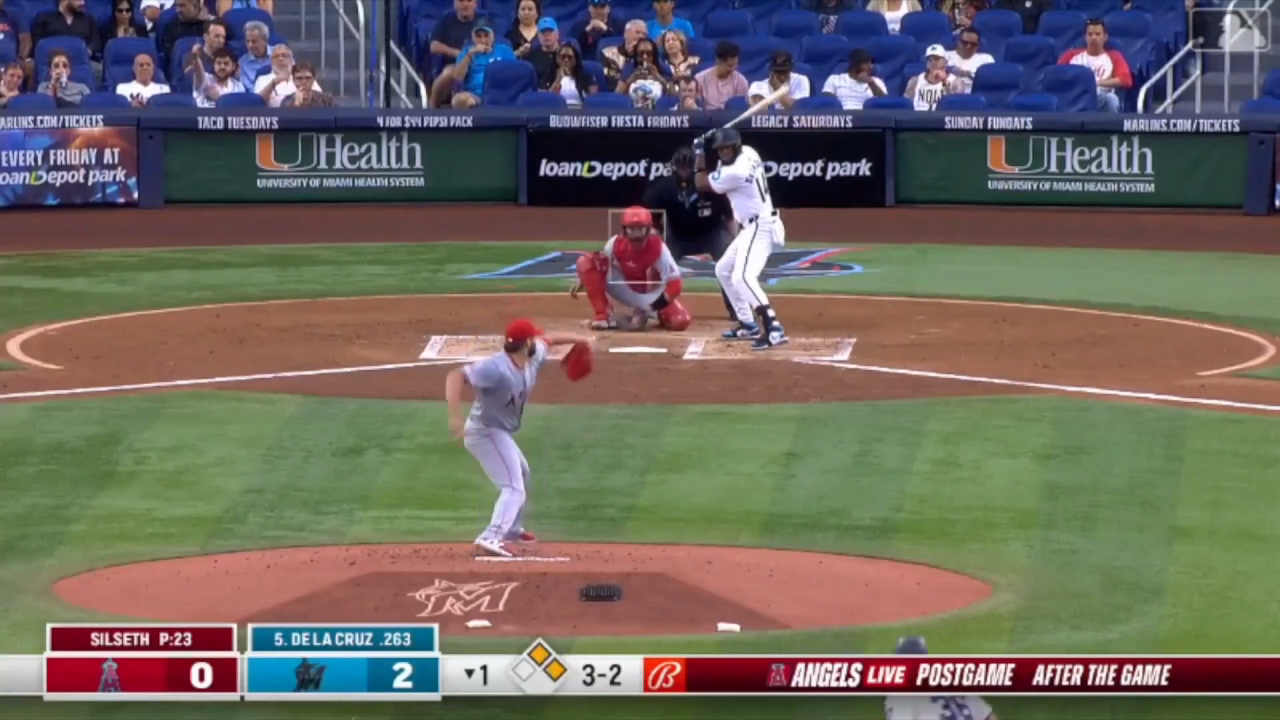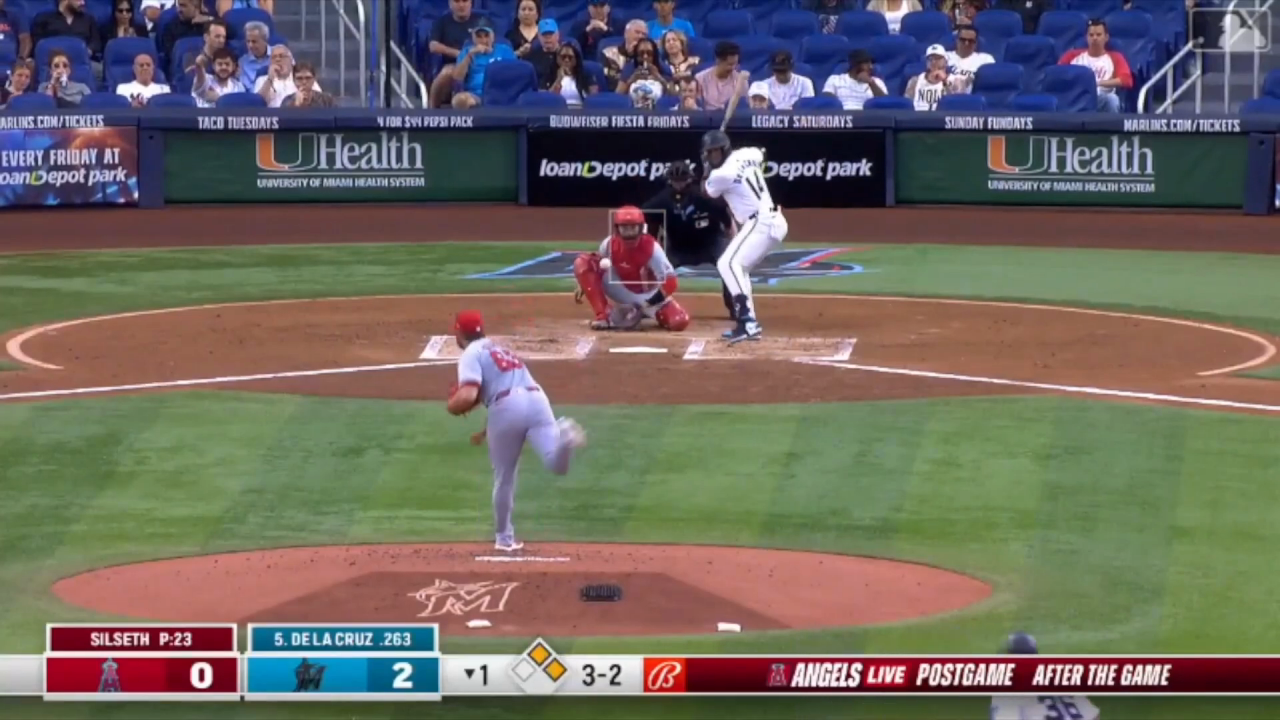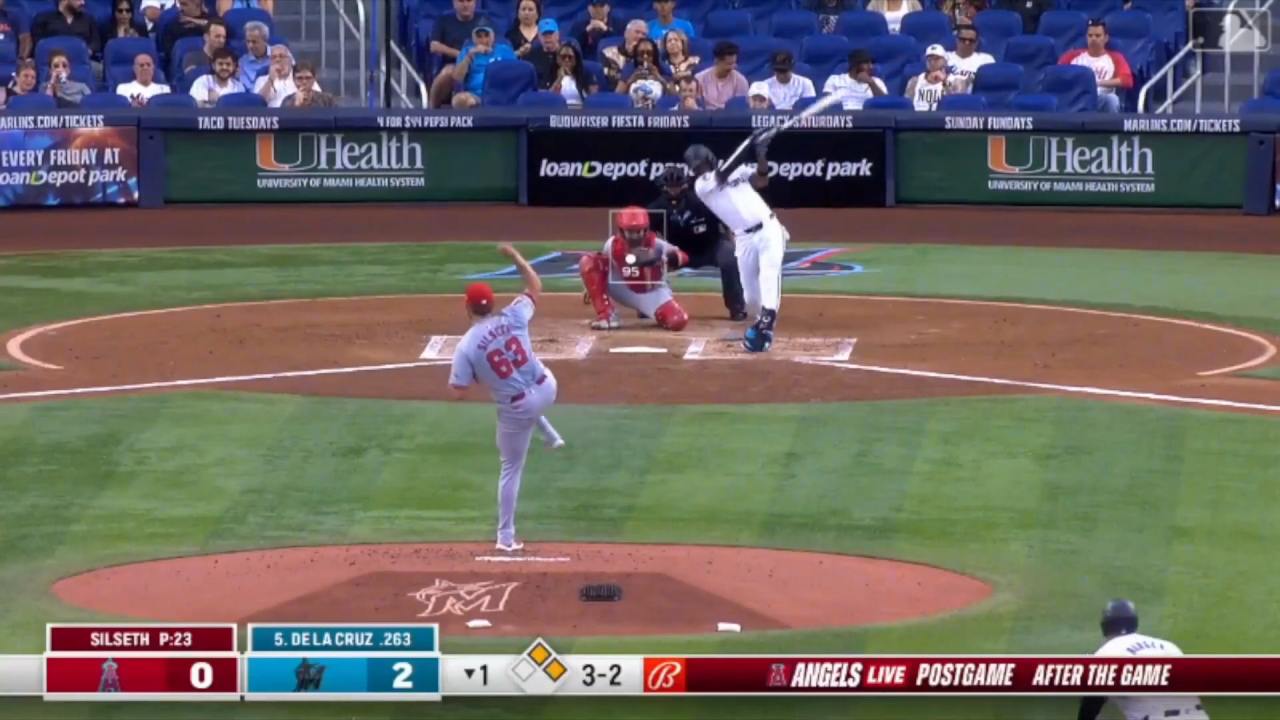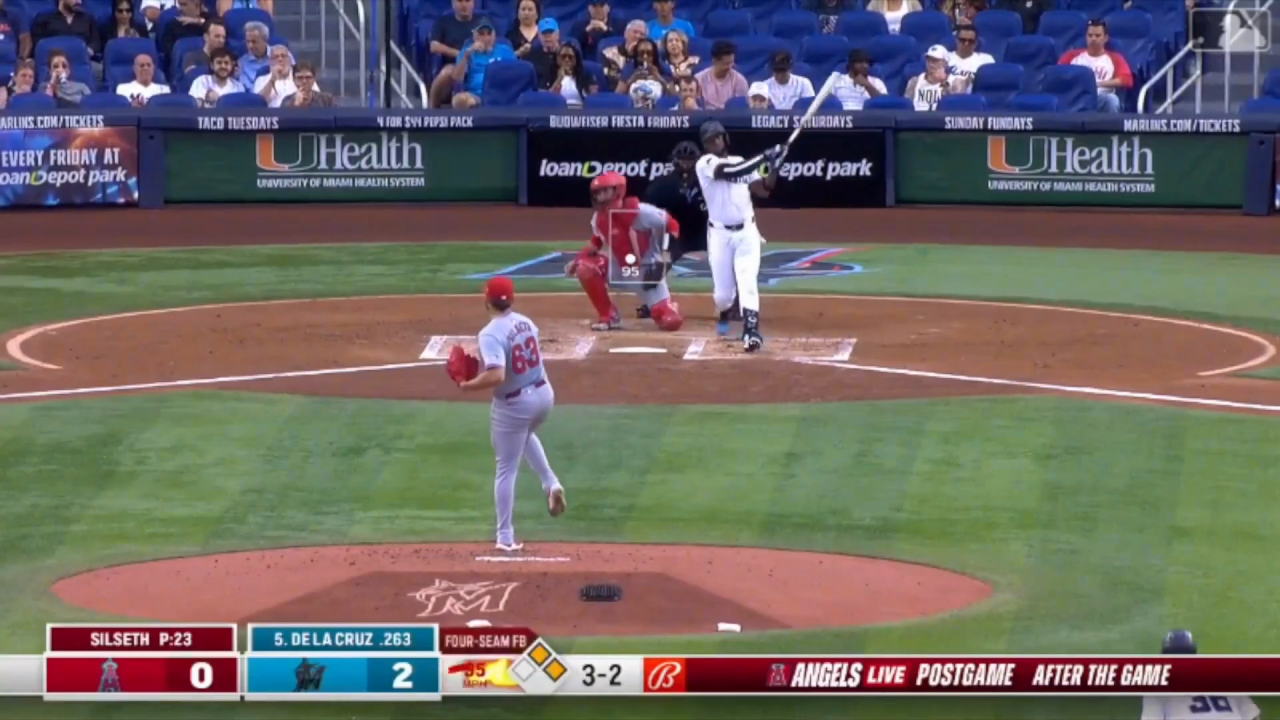
dt=0.4s
person 1, frame 1
left shoulder: (532, 359)
right shoulder: (496, 367)
left elbow: (547, 339)
right elbow: (455, 377)
left wrist: (578, 339)
right wrist: (454, 415)
left hip: (500, 431)
right hip: (486, 434)
left knee: (521, 475)
right knee: (514, 489)
left ankle: (511, 529)
right ankle: (491, 537)
person 1, frame 2
left shoulder: (470, 356)
right shoulder: (503, 347)
left elbow: (468, 396)
left wrist: (453, 405)
right wrist: (488, 429)
left hip: (504, 412)
right hip: (535, 401)
left knee: (505, 479)
right knee: (557, 464)
left ankle: (504, 538)
right ankle: (565, 435)
person 1, frame 3
left shoulder: (466, 346)
right shoulder: (512, 317)
left elbow: (459, 392)
right elbow: (535, 286)
left wrist: (464, 378)
right wrist: (516, 256)
left hip: (516, 408)
right hip: (547, 387)
left knee: (511, 470)
left ankle: (506, 537)
right ankle: (553, 439)
person 1, frame 4
left shoulder: (490, 334)
right shoulder: (526, 322)
left elbow: (495, 377)
left wrist: (467, 385)
left hip: (512, 405)
right hip: (543, 395)
left knee: (506, 470)
right knee: (525, 436)
left ankle: (505, 537)
right ankle: (551, 486)
person 2, frame 1
left shoulder: (735, 172)
right shoulder: (748, 153)
left elbow: (701, 184)
left wrist: (699, 153)
right wrist: (711, 142)
left hip: (761, 228)
right hip: (755, 227)
left knee: (742, 277)
right knee: (724, 270)
left ankle: (774, 328)
right ankle: (748, 325)
person 2, frame 2
left shoulder: (722, 174)
right shoulder: (747, 154)
left elbow: (706, 191)
right elbow: (760, 153)
left wrist: (707, 165)
left hip: (762, 223)
right hip: (771, 222)
left knee: (728, 264)
right knee: (737, 269)
left ankle: (747, 320)
right ankle: (747, 323)
person 2, frame 3
left shoulder: (734, 169)
right shoulder: (702, 185)
left elbow: (760, 182)
right elbow: (724, 174)
left wrist: (761, 153)
right wrist: (754, 144)
left hip: (768, 231)
right hip: (745, 239)
left knee: (770, 278)
right knee: (751, 292)
left ankle: (764, 333)
right ankle: (760, 321)
person 2, frame 4
left shoulder: (741, 163)
right shoulder: (704, 164)
left elbow: (763, 191)
right elbow: (728, 170)
left wrist: (773, 166)
right wrist: (763, 158)
left hip: (747, 232)
right hip: (720, 234)
left knee: (747, 282)
right knee: (724, 292)
left ankle: (751, 331)
right ankle: (724, 314)
